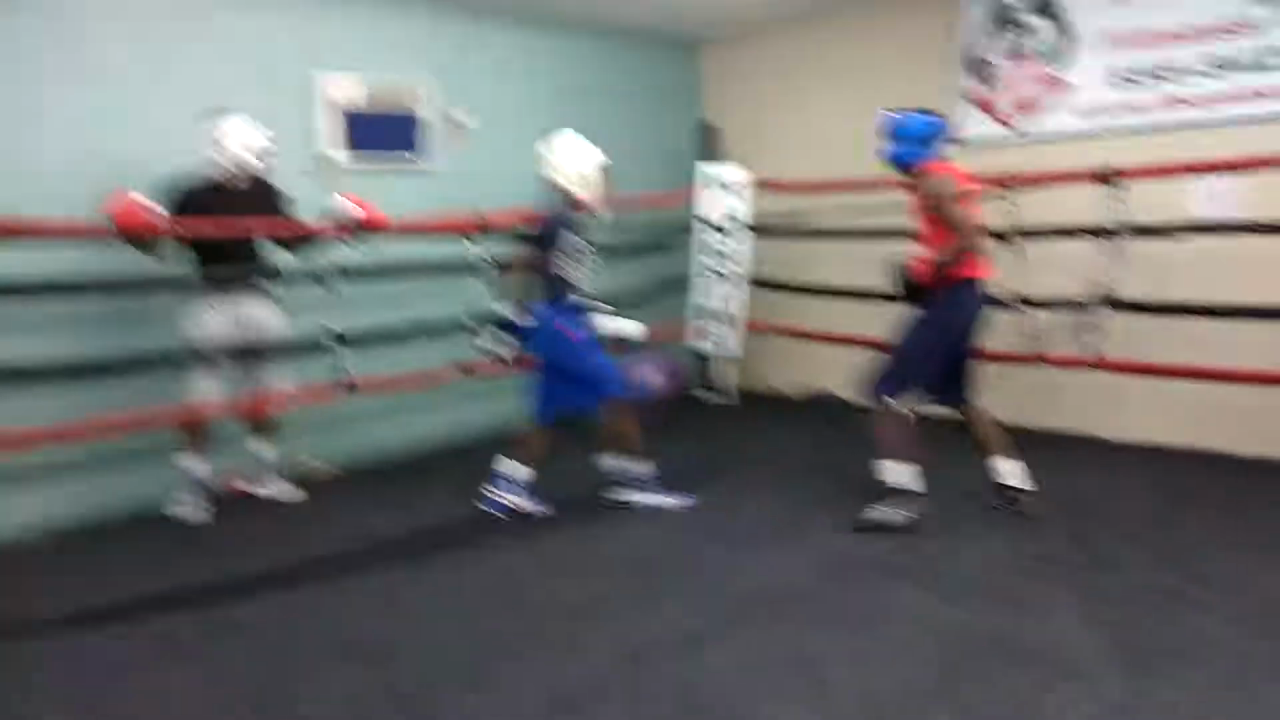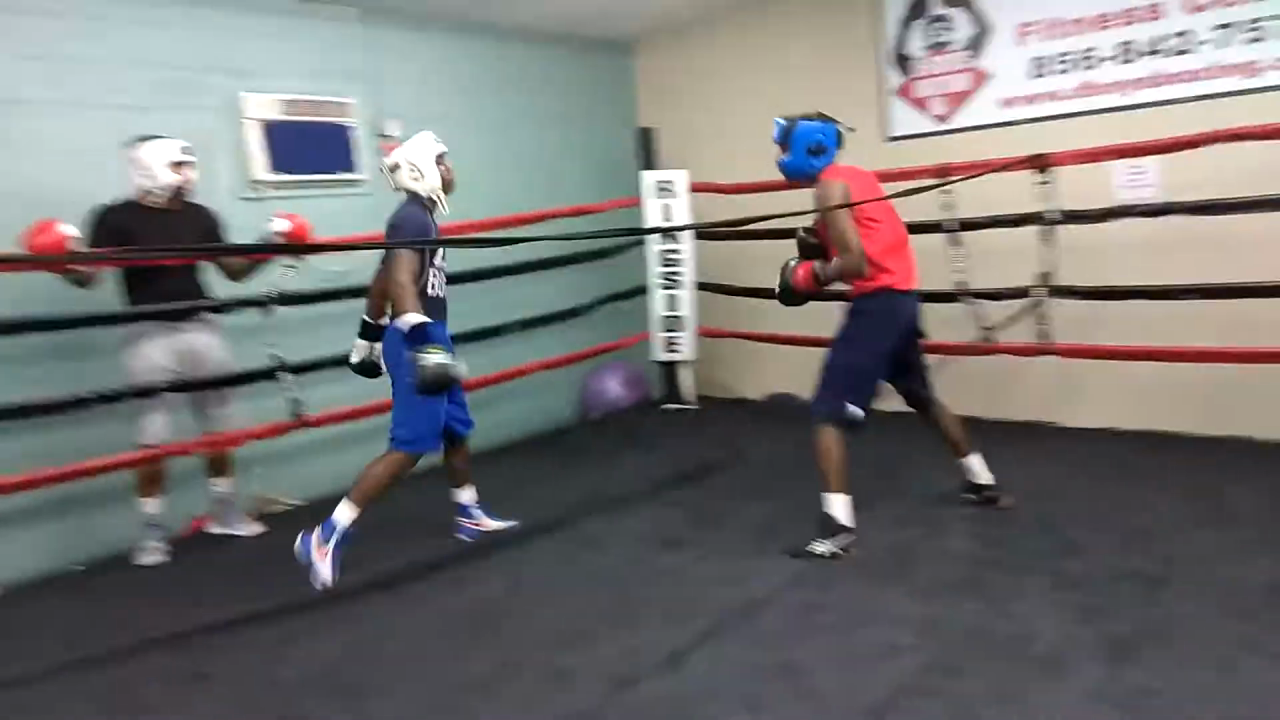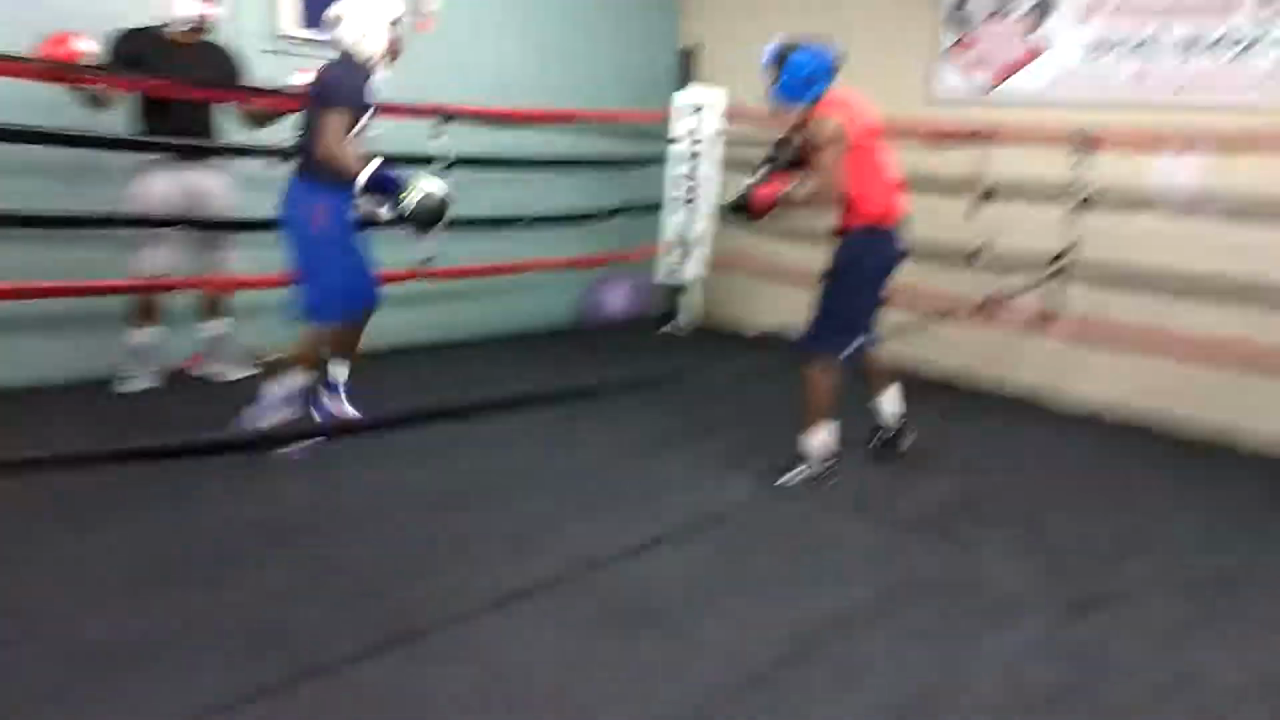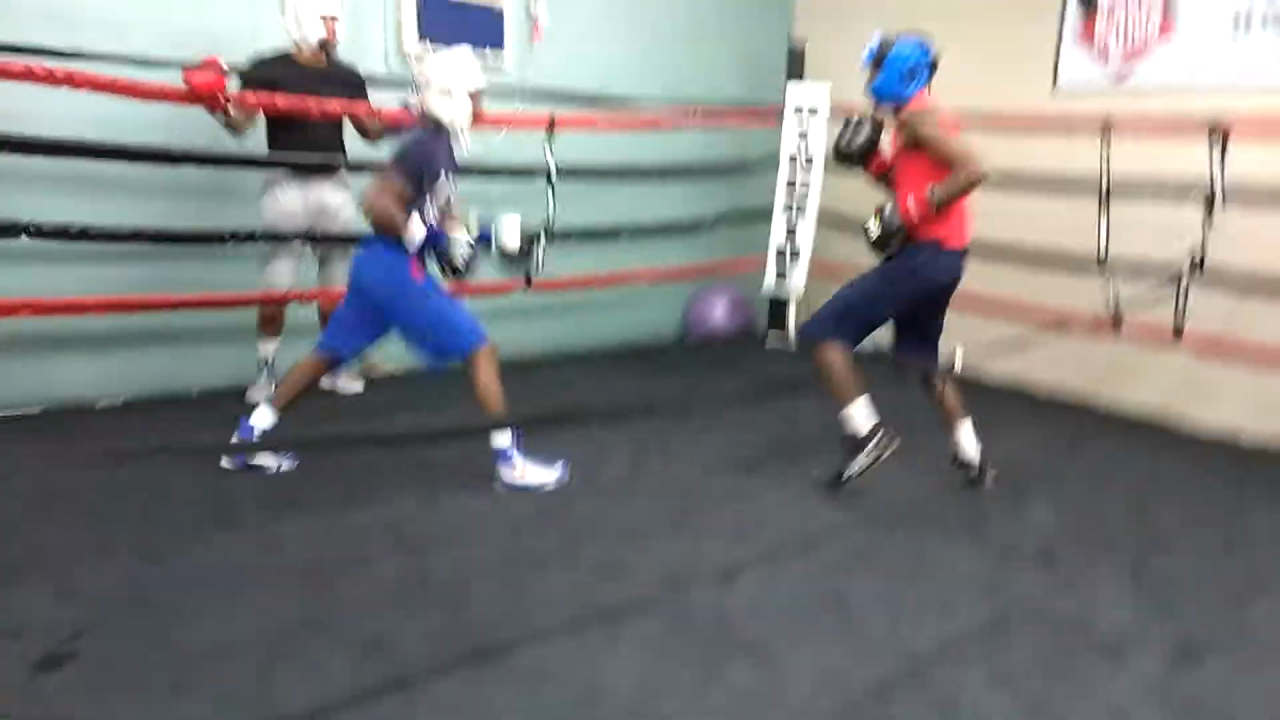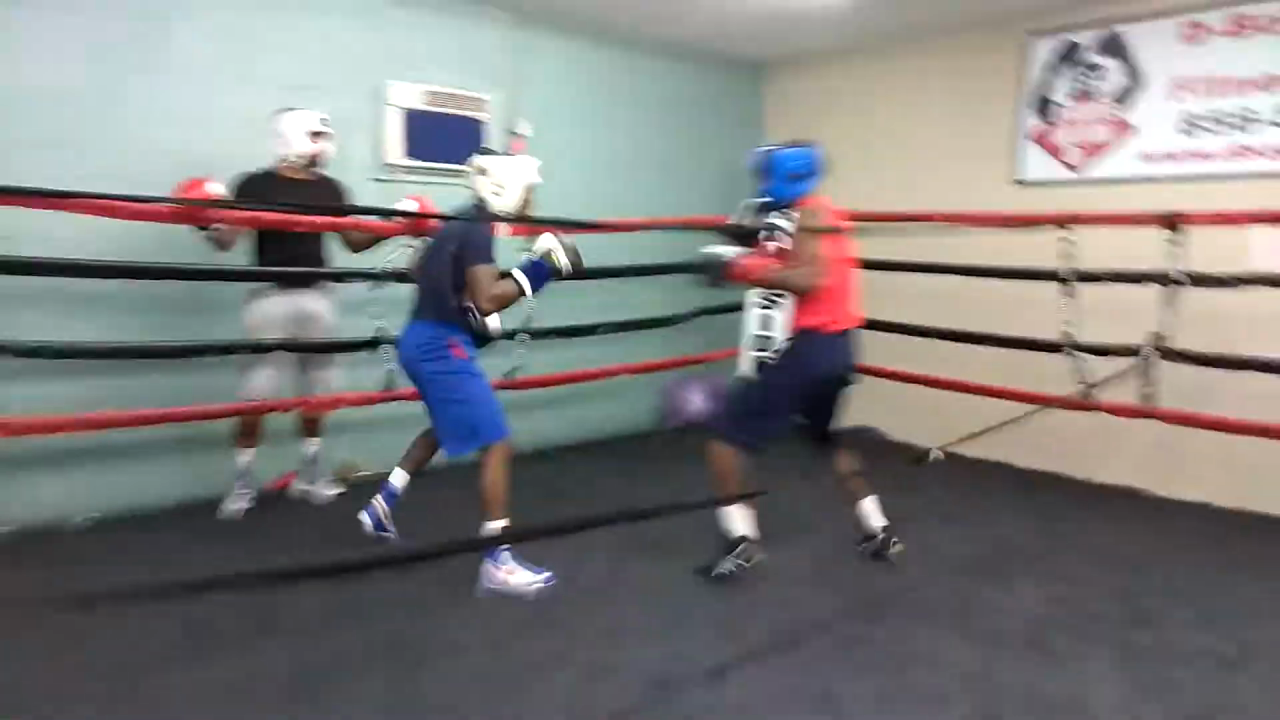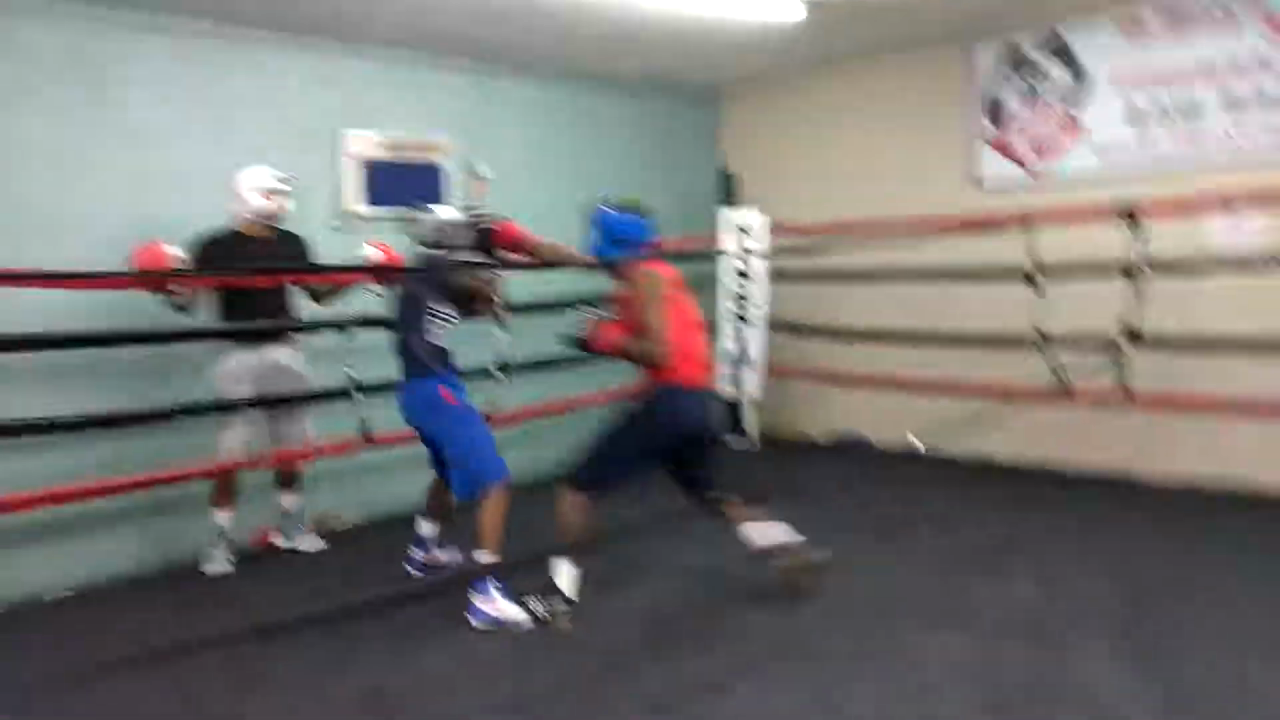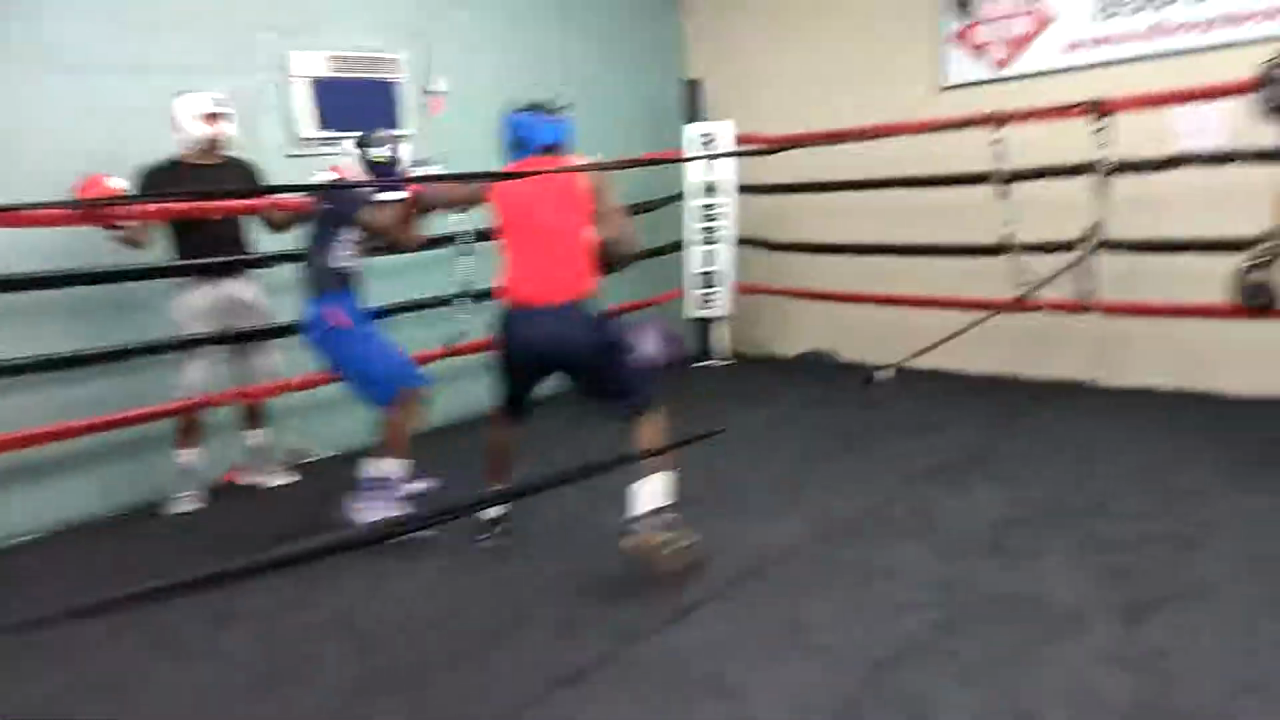
dt=0.3s
person 1, frame 1
left shoulder: (935, 180)
right shoulder: (951, 176)
left elbow: (970, 237)
left wrist: (926, 267)
left hip: (951, 295)
right hip: (964, 296)
left knee: (888, 390)
right knee: (955, 396)
left ankle: (904, 493)
right ankle: (1015, 485)
person 1, frame 2
left shoulder: (830, 190)
right shoulder: (860, 178)
left elbow: (855, 263)
left wrist: (809, 274)
left hip: (876, 306)
right hip: (903, 300)
left knee: (828, 411)
right knee: (921, 397)
left ankle: (838, 525)
right ankle: (984, 484)
person 1, frame 3
left shoulder: (824, 120)
right shoulder: (848, 106)
left elbow: (826, 189)
left wrist: (768, 193)
right wrist: (798, 152)
left hip: (867, 235)
right hip: (883, 231)
left knee: (821, 348)
right knee: (848, 335)
left ankle: (817, 454)
right ankle: (893, 422)
person 1, frame 4
left shoulder: (918, 117)
right shoulder: (920, 116)
left elbow: (972, 170)
left wrist: (914, 208)
right wrist: (873, 160)
left hip: (924, 254)
right hip: (942, 256)
left knee: (822, 332)
right knee: (921, 358)
left ankle: (866, 432)
right ankle: (972, 459)
person 1, frame 5
left shoulder: (807, 214)
right shoulder: (825, 216)
left elbow: (812, 280)
left wrist: (746, 266)
right wrist: (774, 252)
left hip: (813, 346)
right hip: (841, 346)
left knee: (725, 431)
right knee: (824, 438)
left ankle: (743, 538)
right ankle: (877, 532)
person 1, frame 6
left shoulder: (643, 279)
right shoulder: (661, 274)
left elbow: (659, 353)
left wrist: (606, 340)
left hip: (671, 402)
right hip: (701, 403)
left knee: (578, 487)
right knee: (710, 492)
left ankle: (561, 591)
right ankle: (784, 545)
person 1, frame 7
left shoulder: (500, 179)
right shoulder: (586, 176)
right elbow: (626, 242)
left hip: (521, 323)
right hip: (573, 319)
left knee: (509, 413)
right knee: (646, 408)
left ankle: (493, 511)
right ankle: (651, 518)
person 2, frame 1
left shoulder: (573, 219)
right shoulder: (558, 219)
left wrist: (601, 318)
right wrist: (512, 323)
left hip: (564, 323)
right hip: (558, 327)
left knee: (551, 417)
right knee: (620, 396)
left ankle: (504, 488)
right ankle: (635, 482)
person 2, frame 2
left shoulder: (421, 217)
right shoulder: (413, 219)
left elbow: (382, 282)
right elbow: (401, 284)
left wrist: (368, 335)
right wrist: (422, 341)
left hip: (430, 338)
right hip: (420, 341)
left knee: (457, 431)
right knee: (408, 449)
left ankle: (468, 515)
right ankle: (326, 537)
person 2, frame 3
left shoulder: (357, 77)
right shoulder: (343, 77)
right elbow: (328, 149)
right wrist: (386, 183)
left hip: (329, 204)
right hip: (316, 206)
left knee: (360, 303)
right knee: (333, 319)
left ankle: (330, 396)
right ankle: (272, 407)
person 2, frame 4
left shoulder: (438, 146)
right shoulder: (426, 146)
left elbow: (438, 212)
right elbow: (376, 204)
left wrist: (481, 237)
right wrist: (428, 239)
left hip: (378, 266)
right hip: (396, 268)
left knee: (330, 353)
right knee: (480, 351)
left ankle: (249, 437)
right ankle: (508, 457)
person 2, frame 5
left shoulder: (462, 222)
right shoulder: (475, 228)
right elbow: (486, 299)
left wrist: (480, 321)
right wrist: (536, 272)
left hip: (421, 340)
right hip: (440, 346)
left knee: (445, 426)
right knee: (494, 445)
left ankle: (384, 504)
right ankle: (495, 560)
person 2, frame 6
left shoulder: (440, 269)
right shoulder: (430, 270)
left elbow: (481, 303)
right elbow: (484, 298)
left hip: (428, 389)
right hip: (435, 391)
left knee: (450, 474)
right knee: (492, 483)
left ankle: (423, 551)
right ankle: (485, 592)
person 2, frame 7
left shoulder: (355, 202)
right shoulder: (339, 198)
left elbow: (404, 239)
right elbow: (388, 230)
left wrist: (414, 200)
right wrist: (392, 187)
left hip: (346, 311)
right hip: (335, 315)
left knee: (398, 394)
right knee: (407, 388)
left ankle: (384, 478)
right ankle: (377, 496)
person 3, frame 1
left shoulder: (264, 193)
right shoulder: (197, 197)
left elbow: (292, 239)
right elbow: (164, 241)
right wrist: (141, 232)
left hip: (257, 299)
right hip: (214, 303)
left knee: (266, 393)
right knee: (206, 399)
left ankle: (264, 472)
right ankle: (191, 485)
person 3, frame 2
left shoulder: (199, 218)
right shoulder: (115, 219)
left elbow: (233, 269)
right elbow: (88, 275)
right wrist: (62, 258)
left hip: (200, 330)
right hip: (152, 336)
left knee: (218, 430)
right knee: (152, 439)
left ankle: (225, 512)
right ankle: (153, 531)
person 3, frame 3
left shoulder: (218, 57)
right shoulder: (137, 44)
left elbow: (252, 114)
right elbow: (105, 96)
right wrist: (85, 86)
left hip: (208, 171)
right hip: (161, 171)
left knee: (217, 271)
right knee: (152, 272)
left ankle: (216, 354)
right ankle: (140, 360)
person 3, frame 4
left shoulder: (347, 77)
right shoulder: (267, 71)
left elbow: (370, 130)
right elbow: (242, 122)
right wrist: (219, 106)
left hip: (334, 188)
right hip: (289, 186)
left knee: (337, 284)
right knee: (277, 285)
left ankle: (335, 367)
right ankle: (266, 371)
person 3, frame 5
left shoulder: (331, 190)
right shoulder: (254, 185)
left elbow: (355, 241)
right elbow: (226, 238)
right wrist: (206, 222)
left hip: (316, 297)
right hip: (271, 297)
left knee: (315, 392)
right knee: (255, 396)
left ankle: (310, 472)
right ankle: (242, 480)
person 3, frame 6
left shoulder: (291, 244)
right shoulder: (216, 247)
left elbow: (318, 292)
right elbow: (192, 301)
right wrist: (171, 290)
left hip: (284, 351)
right hip: (240, 355)
left knee: (291, 446)
right knee: (231, 455)
left ankle: (290, 526)
right ankle: (220, 541)
person 3, frame 7
left shoulder: (241, 170)
right shoulder: (161, 177)
left elbow: (275, 220)
right elbow: (139, 234)
right wrist: (115, 222)
left hip: (243, 283)
right hip: (197, 290)
left knee: (255, 381)
right knee: (194, 390)
left ankle: (259, 461)
right ankle: (190, 480)
